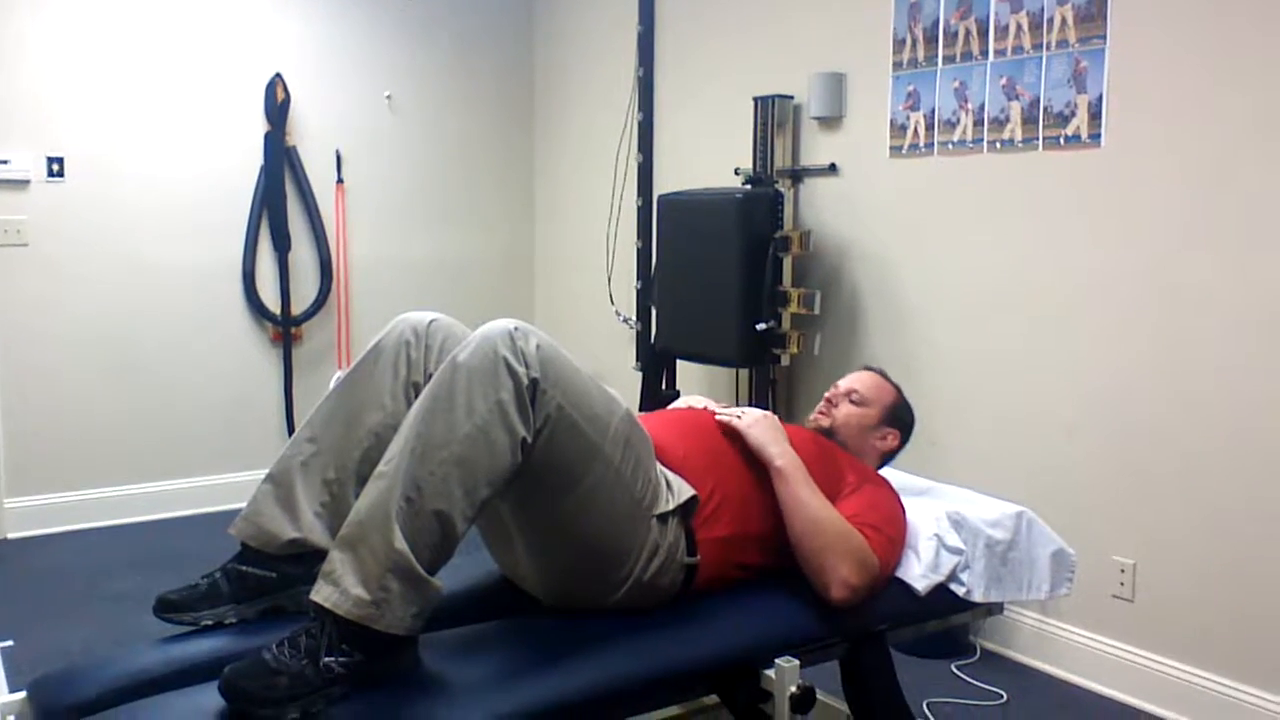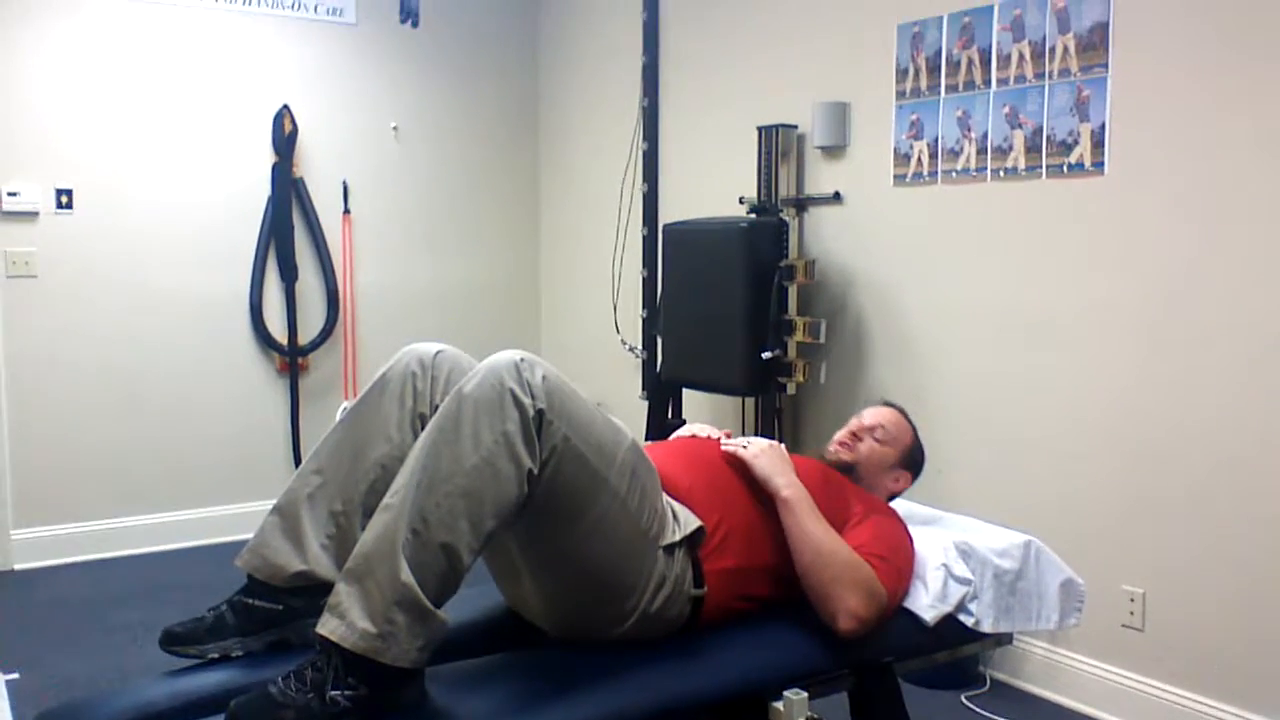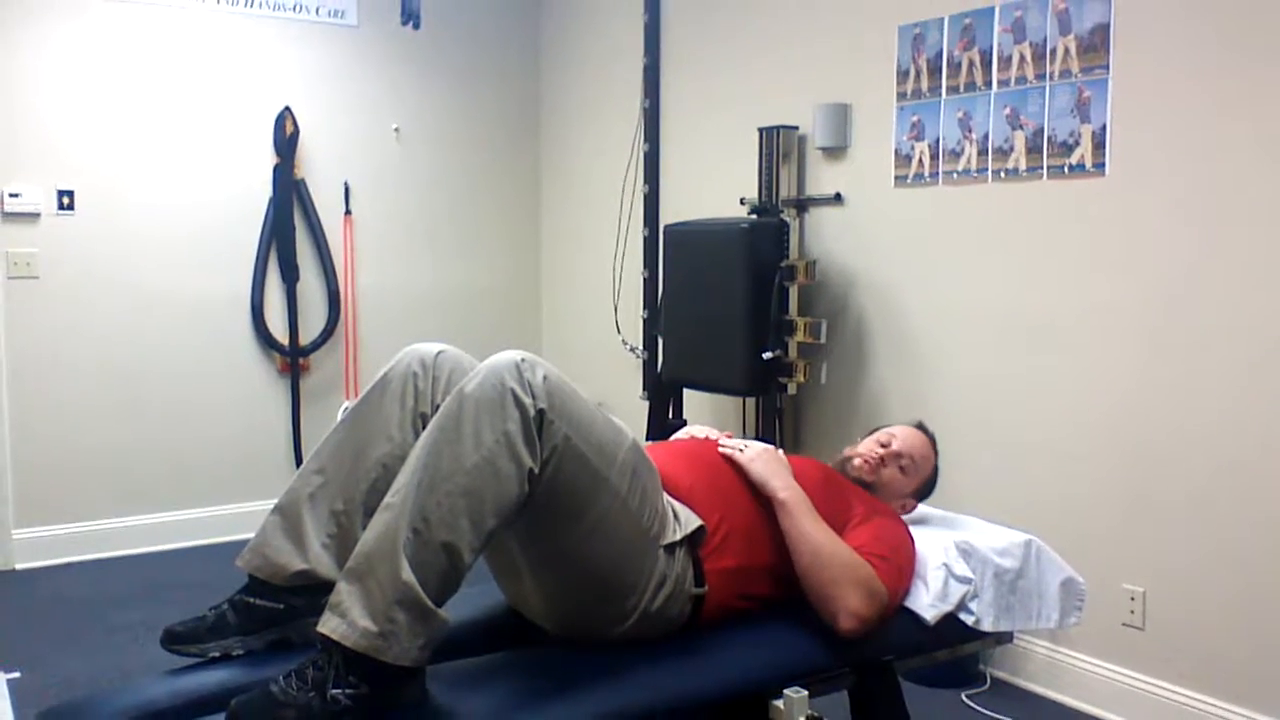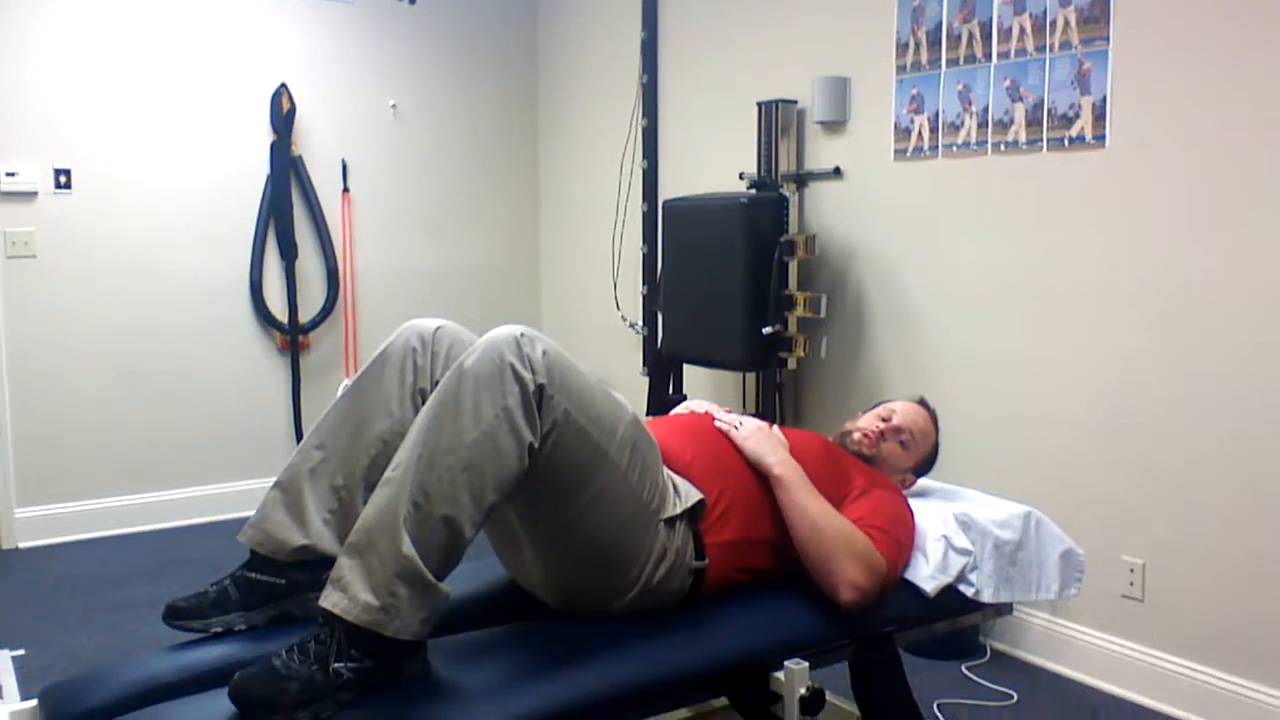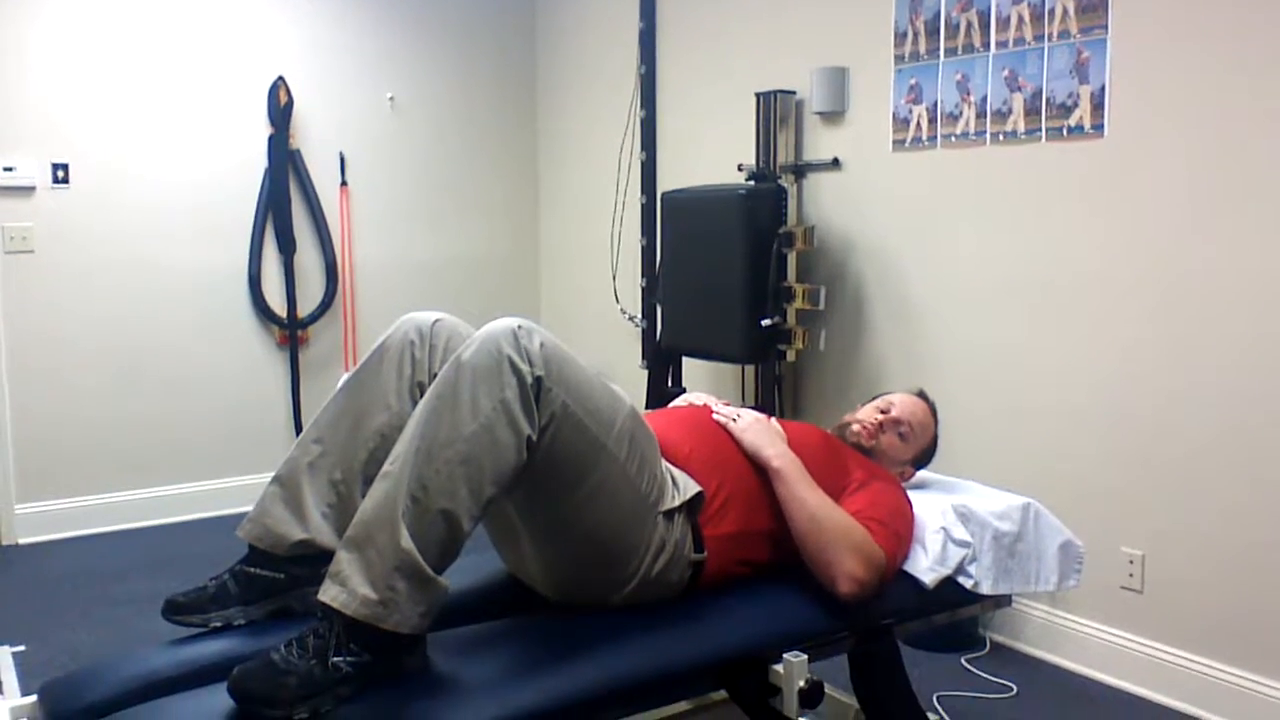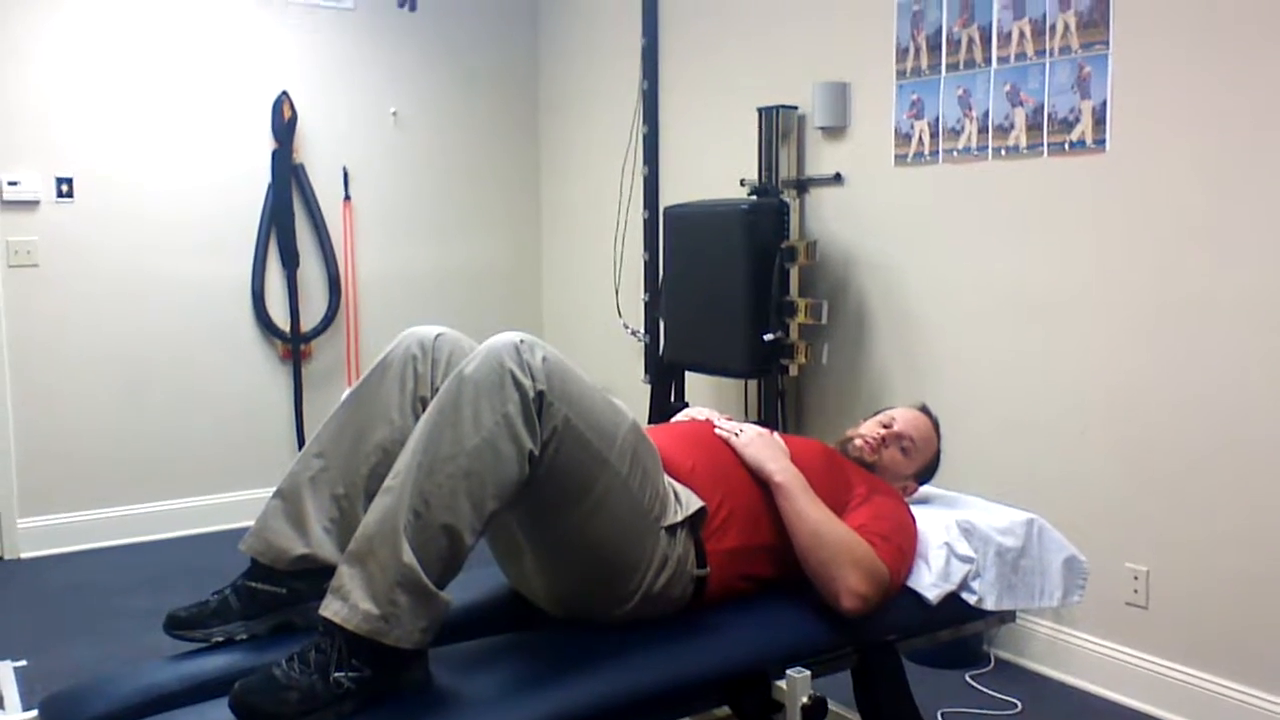
dt=0.3s
person 1, frame 1
left shoulder: (866, 490)
right shoulder: (762, 432)
left elbow: (843, 580)
left wrist: (780, 452)
right wrist: (682, 415)
left hip: (653, 532)
right hip: (547, 520)
left knee: (509, 350)
right knee: (422, 337)
left ankle: (363, 624)
right ankle: (280, 557)
person 1, frame 2
left shoulder: (876, 524)
right shoulder: (768, 464)
left elbow: (850, 610)
left wrist: (784, 484)
right wrist: (680, 444)
left hip: (659, 563)
right hip: (555, 548)
left knee: (515, 381)
right knee: (429, 368)
left ankle: (368, 657)
right ankle: (288, 590)
person 1, frame 3
left shoulder: (877, 526)
right shoulder: (772, 462)
left elbow: (850, 609)
left wrist: (783, 486)
right wrist: (679, 445)
left hip: (658, 564)
right hip: (555, 548)
left knee: (516, 382)
right knee: (429, 370)
left ankle: (368, 656)
right ankle: (287, 588)
person 1, frame 4
left shoulder: (879, 500)
right shoulder: (772, 437)
left elbow: (849, 582)
left wrist: (778, 463)
right wrist: (686, 419)
left hip: (661, 537)
right hip: (555, 525)
left knee: (516, 356)
right knee: (429, 344)
left ankle: (371, 630)
right ankle: (289, 564)
person 1, frame 5
left shoulder: (878, 491)
right shoulder: (769, 431)
left elbow: (848, 573)
left wrist: (776, 455)
right wrist: (684, 411)
left hip: (656, 528)
right hip: (554, 517)
left knee: (513, 349)
right knee: (427, 338)
left ankle: (371, 624)
right ankle: (288, 557)
person 1, frame 6
left shoulder: (879, 506)
right shoulder: (766, 444)
left elbow: (852, 590)
left wrist: (780, 470)
right wrist: (682, 427)
left hip: (663, 544)
right hip: (556, 529)
left knee: (515, 363)
right knee: (429, 352)
left ankle: (371, 638)
right ankle: (289, 573)
